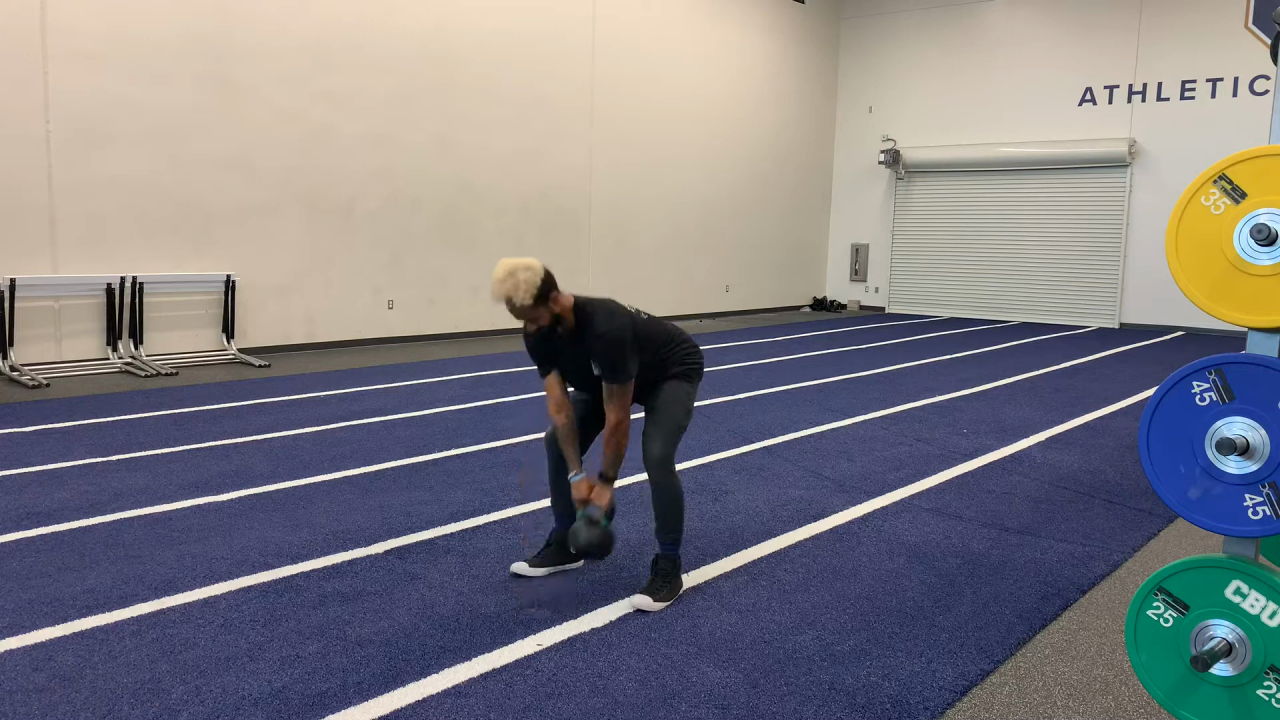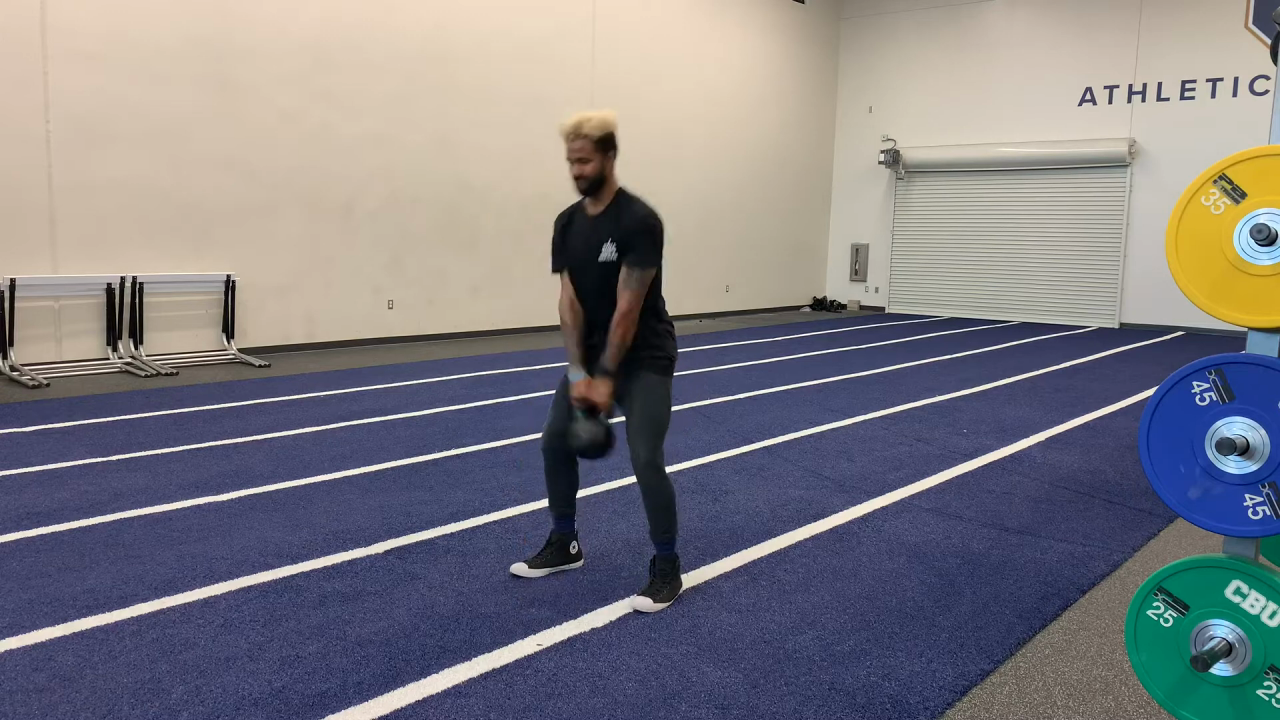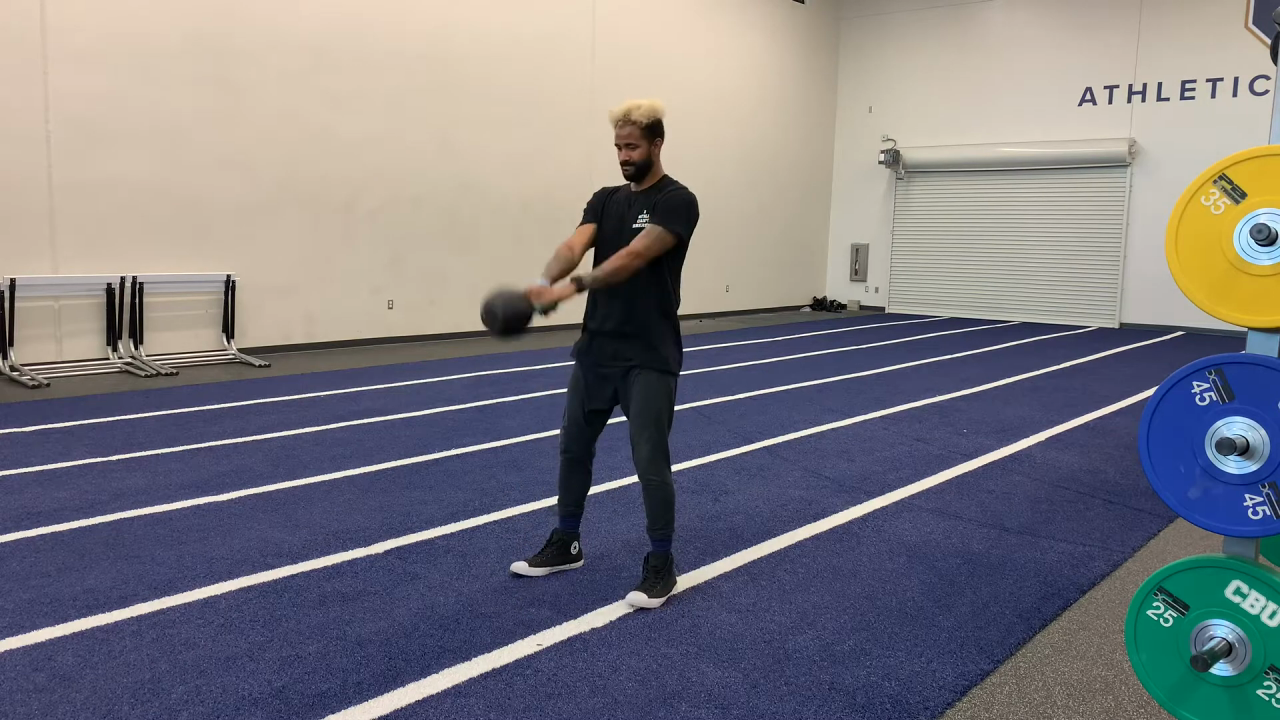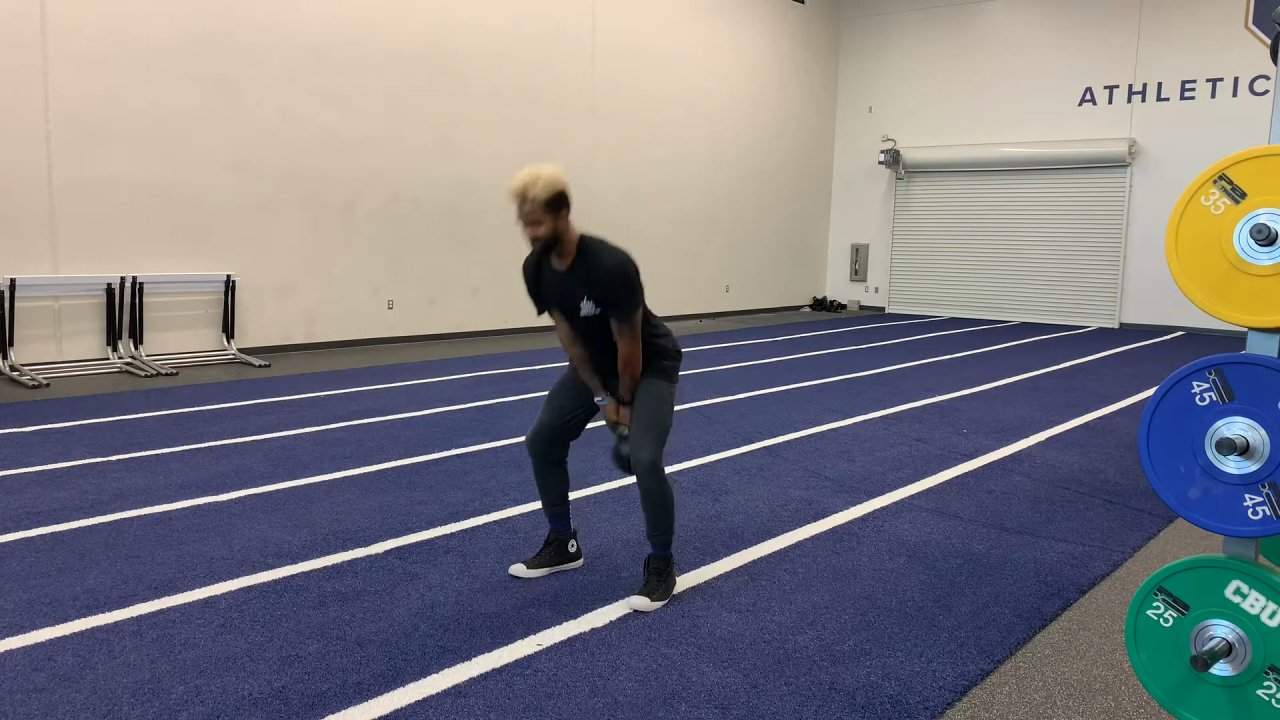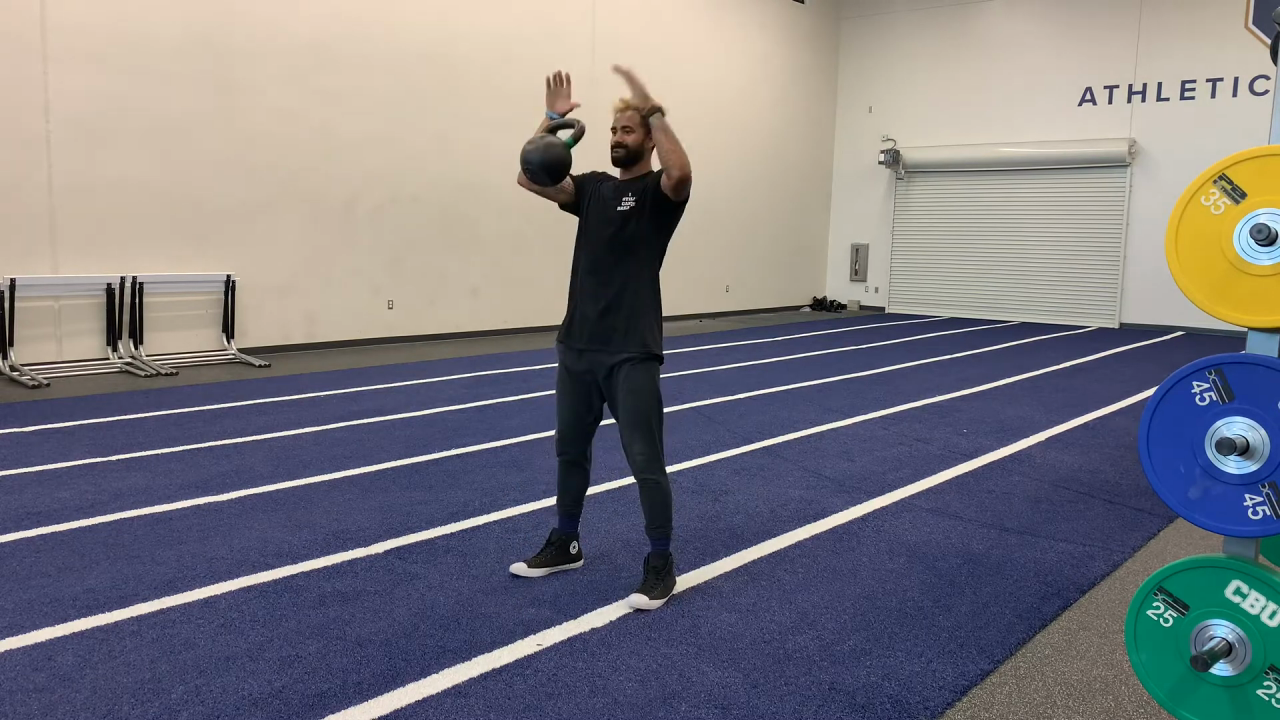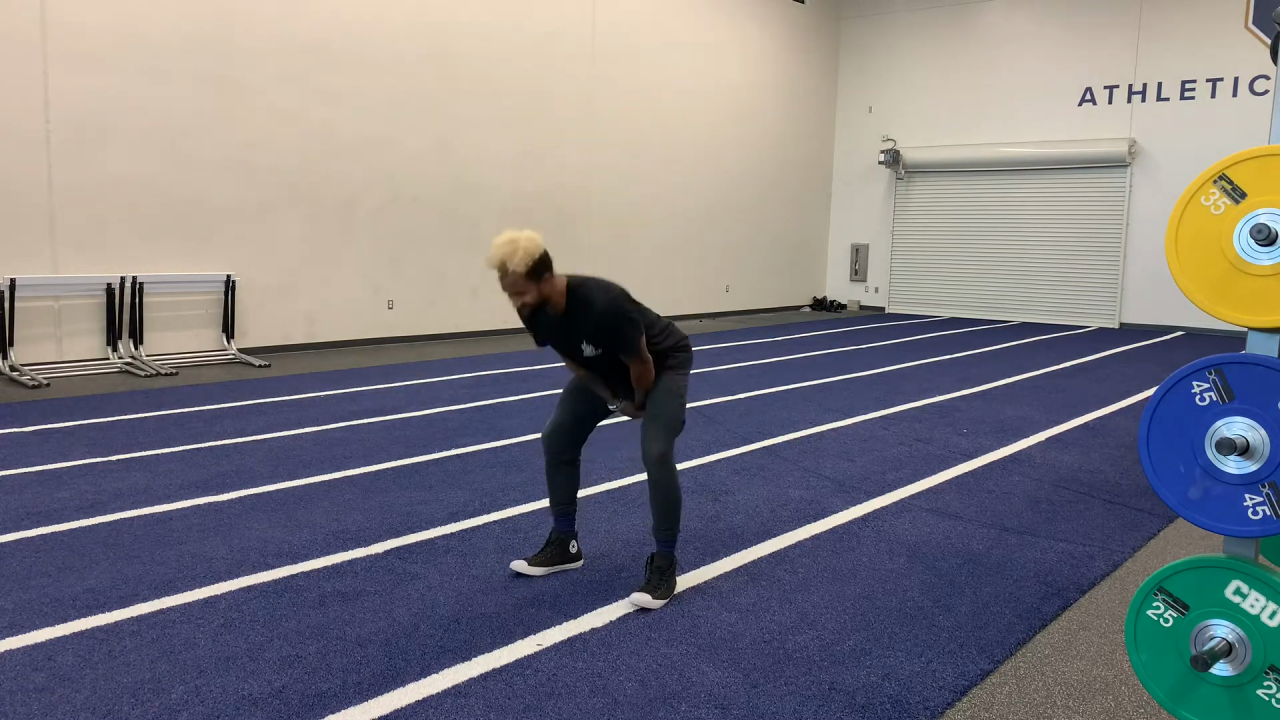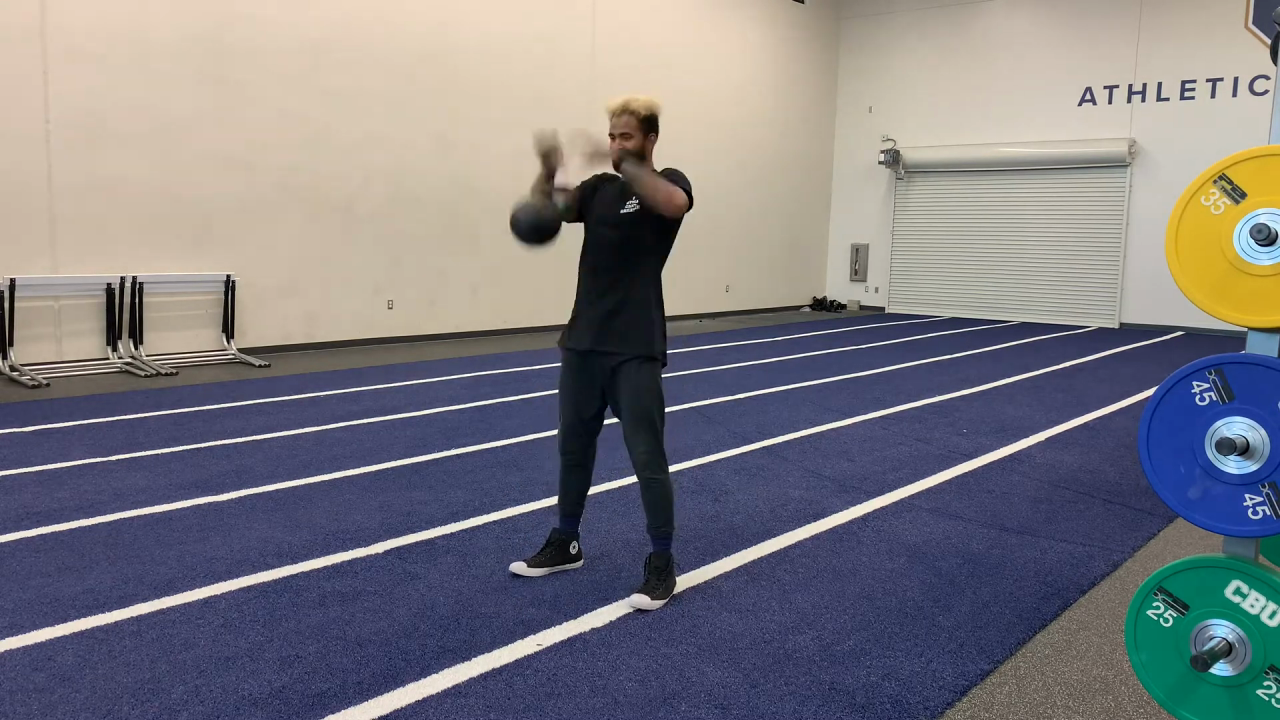
dt=0.7s
person 1, frame 1
left shoulder: (609, 330)
right shoulder: (539, 333)
left elbow: (617, 420)
right elbow: (559, 407)
left wrist: (606, 482)
right wrist: (578, 475)
left hip: (674, 372)
left knee: (657, 456)
right knee: (559, 440)
left ankle: (669, 568)
right ankle: (565, 543)
person 1, frame 2
left shoulder: (638, 221)
right shoulder: (567, 222)
left elbow: (630, 307)
right elbow: (570, 299)
left wrist: (608, 376)
right wrist: (577, 370)
left hip: (644, 360)
right hip: (590, 356)
left knee: (645, 459)
right knee: (555, 443)
left ankle: (667, 568)
right ankle: (564, 544)
person 1, frame 3
left shoulder: (677, 201)
right shoulder: (606, 199)
left elbow: (635, 256)
right elbow: (576, 244)
left wrist: (573, 285)
right wrist: (546, 281)
left hip: (649, 357)
right hip: (596, 350)
left knee: (649, 461)
right knee: (573, 448)
left ankle: (661, 565)
right ankle: (566, 543)
person 1, frame 4
left shoulder: (612, 268)
right shoulder: (536, 268)
left elbow: (630, 349)
right elbow: (570, 339)
left wrist: (625, 401)
right wrist: (606, 399)
left hip: (651, 363)
right hip: (593, 367)
left knee: (645, 458)
right knee: (542, 440)
left ankle: (662, 565)
right ankle: (562, 543)
person 1, frame 5
left shoulder: (660, 190)
right shoulder: (592, 187)
left elbow: (681, 172)
right elbow: (531, 177)
left wrist: (654, 111)
right wrist: (554, 119)
left hip: (631, 351)
right hip: (578, 345)
left knee: (644, 459)
right knee: (570, 450)
left ankle: (661, 565)
right ankle: (565, 543)
person 1, frame 6
left shoulder: (604, 305)
right shoulder: (534, 312)
left elbow: (642, 366)
right elbow: (577, 363)
left wrist: (642, 405)
right wrist: (617, 403)
left hip: (663, 363)
left knee: (656, 452)
right knee: (558, 438)
left ankle: (663, 566)
right ankle: (564, 544)
person 1, frame 7
left shoulder: (667, 183)
right shoulder: (596, 188)
left elbow: (673, 205)
left wrist: (624, 164)
right wrist: (549, 170)
left hip: (634, 350)
right hip: (582, 344)
left knee: (647, 459)
right knee: (573, 447)
left ankle: (662, 565)
right ankle: (565, 544)
